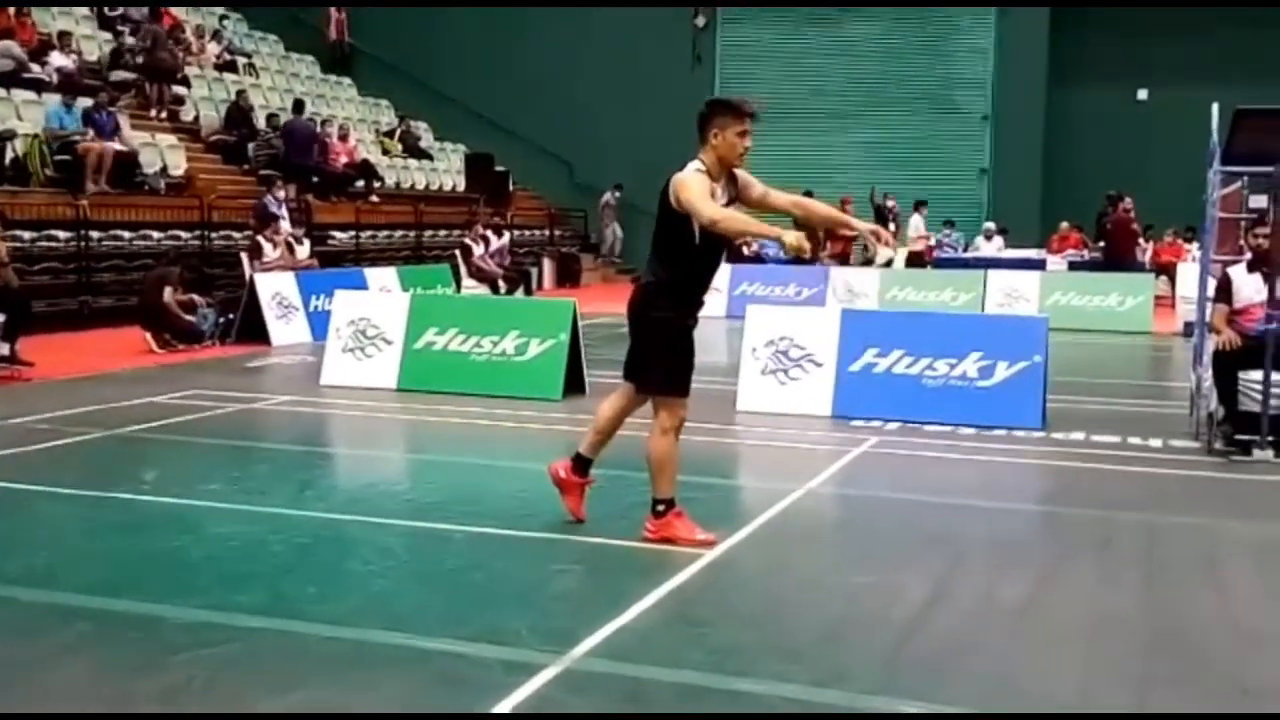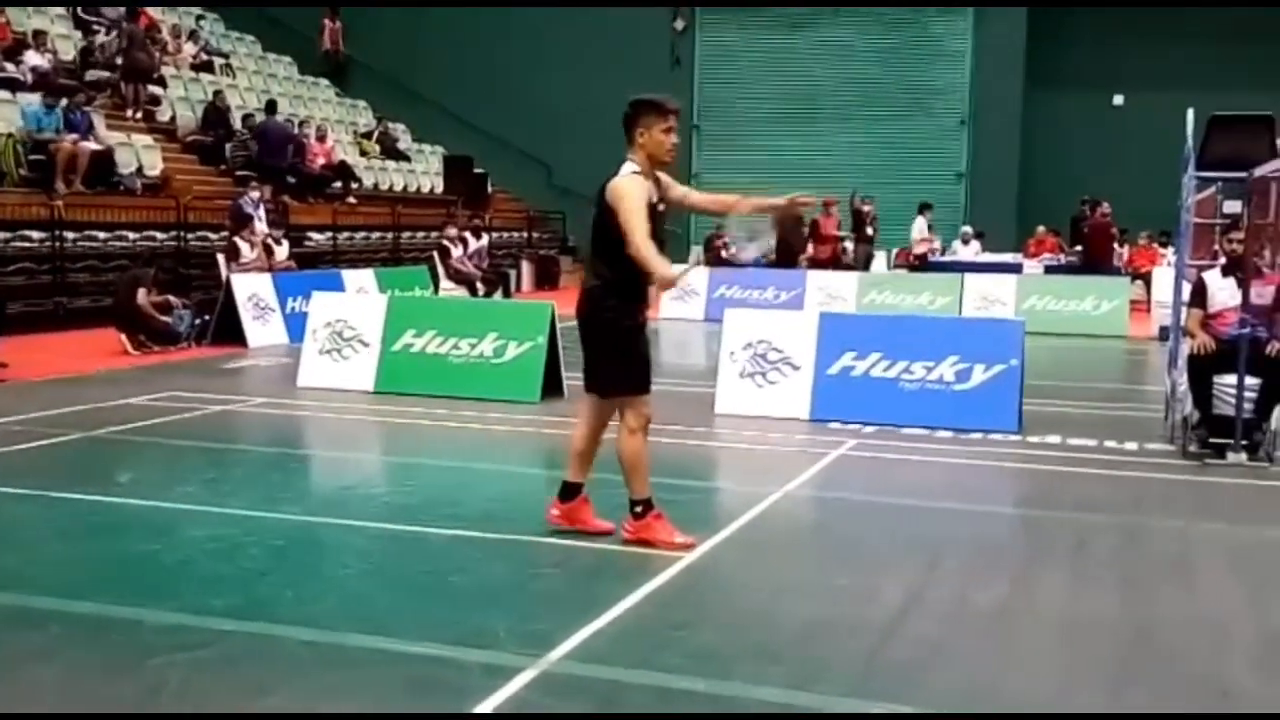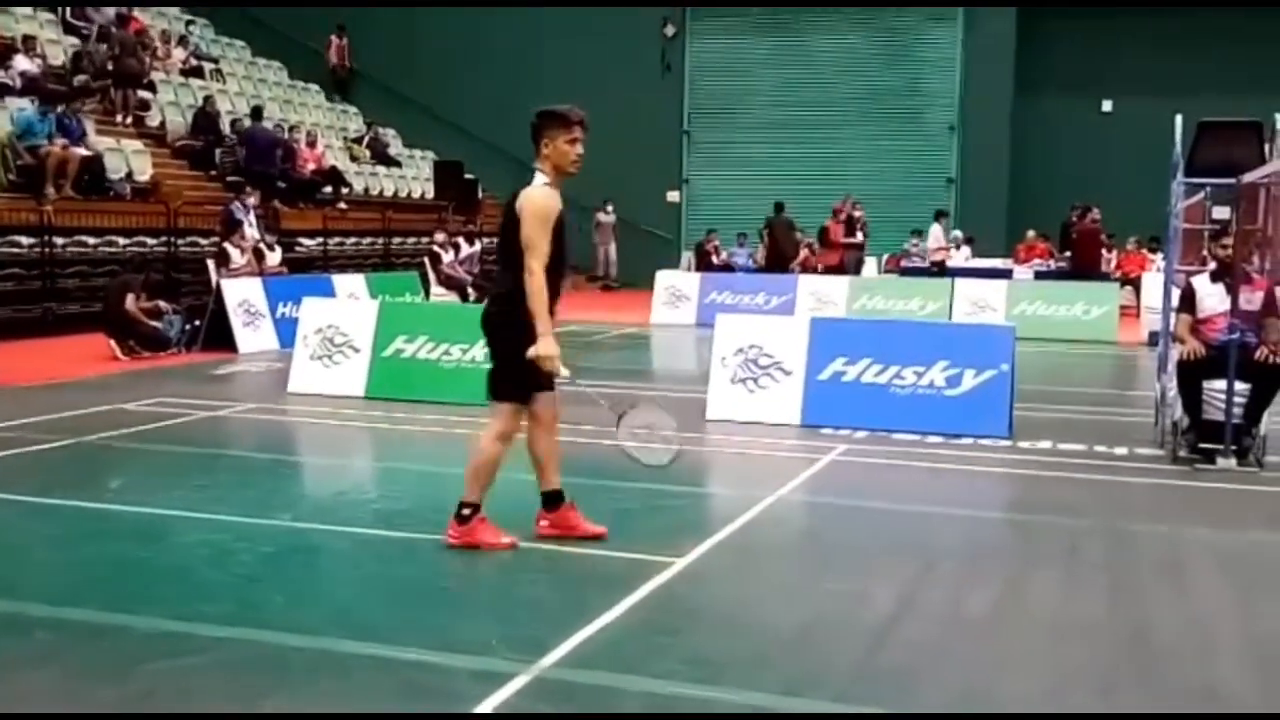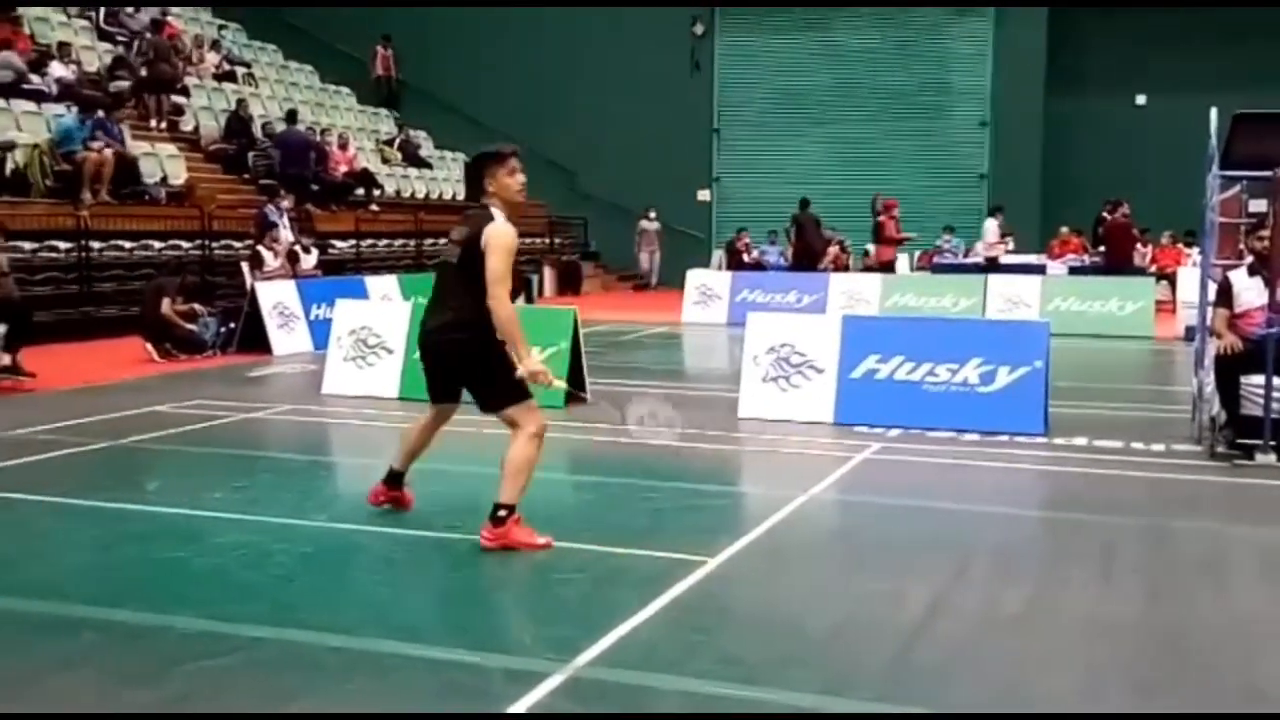
dt=0.4s
person 1, frame 1
left shoulder: (736, 182)
right shoulder: (688, 182)
left elbow: (792, 203)
right elbow: (714, 218)
left wrist: (854, 223)
right wrist: (780, 235)
left hip: (673, 309)
right hip: (661, 309)
left knee: (632, 394)
right knee: (670, 414)
left ankle: (575, 469)
right ankle: (663, 517)
person 1, frame 2
left shoulder: (656, 183)
right shoulder: (627, 185)
left elbow: (709, 203)
right elbow: (637, 241)
left wrist: (776, 205)
right wrist: (659, 270)
left hip: (615, 310)
right hip: (609, 310)
left knee: (599, 407)
right knee: (636, 415)
left ankle: (569, 503)
right ankle: (642, 517)
person 1, frame 3
left shoulder: (545, 194)
right shoulder: (539, 197)
right elbow: (534, 271)
left wrist: (544, 330)
right wrist: (544, 335)
left hip: (521, 320)
right hip: (514, 321)
left knee: (544, 415)
right knee: (504, 422)
left ankle: (555, 511)
right ankle: (466, 519)
person 1, frame 4
left shoulder: (469, 223)
right shoulder: (500, 231)
right elbow: (497, 300)
right wrist: (525, 357)
left hip: (437, 332)
right hip: (468, 340)
left knee: (439, 413)
right knee: (530, 426)
left ankle: (390, 485)
right ankle: (502, 523)
person 2, frame 1
right shoulder: (1232, 274)
right elbow: (1217, 317)
right wrist: (1224, 330)
right hip: (1245, 341)
right knee: (1222, 354)
right ankle: (1230, 415)
person 2, frame 2
right shoulder: (1207, 279)
right elbow: (1192, 321)
right wrist: (1199, 334)
left hip: (1257, 347)
right hip: (1220, 345)
right knee: (1197, 358)
left ankle: (1258, 420)
right ankle: (1204, 417)
person 2, frame 3
left shoulder: (1261, 285)
right shoulder: (1196, 284)
right elbow: (1181, 327)
right wrist: (1189, 339)
left hip: (1247, 352)
right hip: (1209, 351)
right knee: (1187, 364)
left ankle: (1248, 426)
right ankle: (1195, 424)
person 2, frame 4
right shoulder: (1233, 278)
right elbow: (1219, 320)
right wrist: (1226, 334)
right hip: (1246, 345)
right knee: (1224, 359)
right ankle: (1233, 419)
